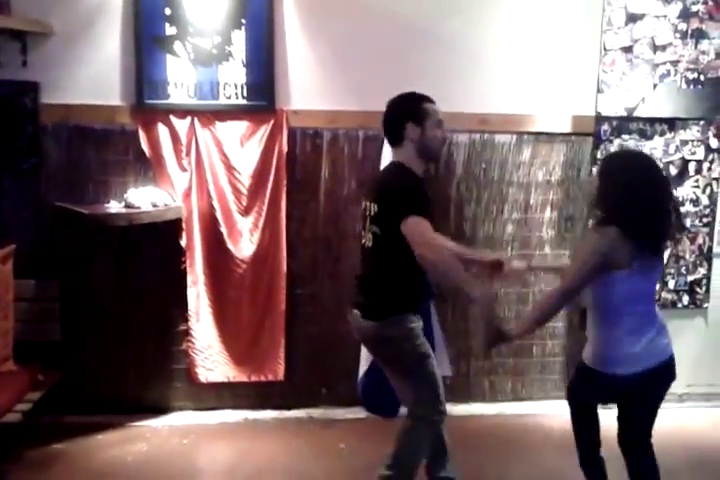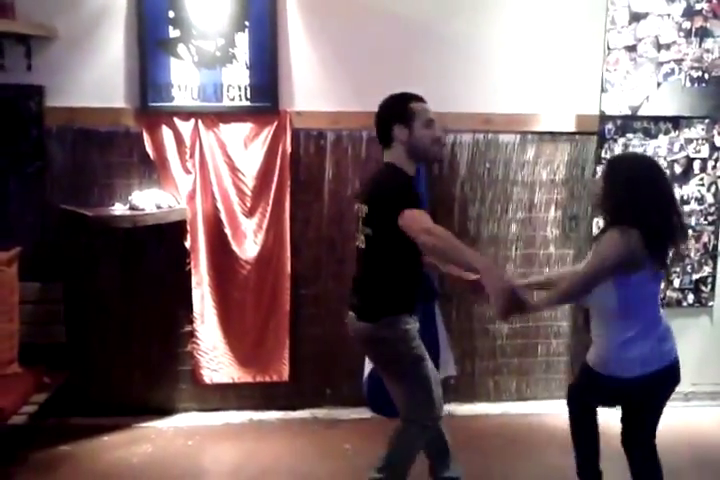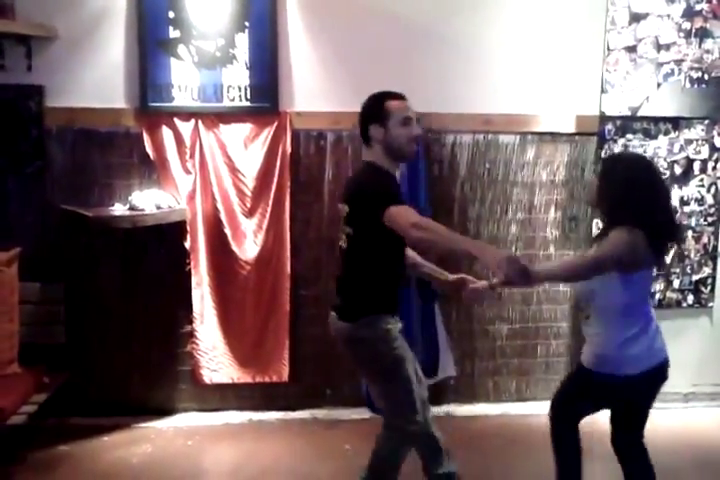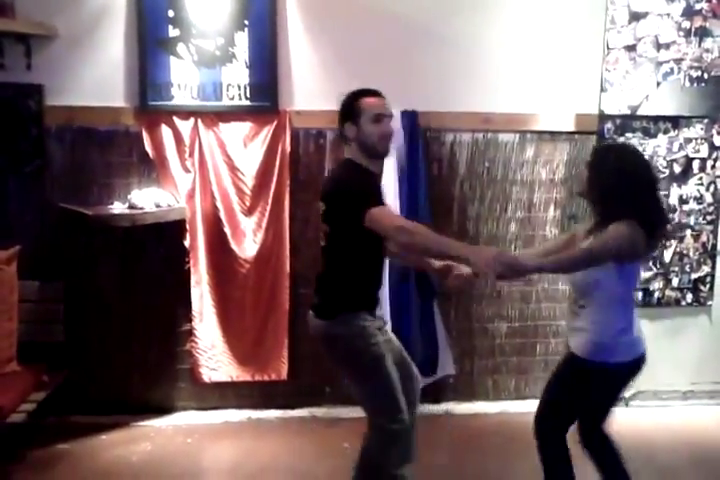
dt=0.1s
person 1, frame 1
left shoulder: (394, 182)
right shoulder: (404, 185)
left elbow: (427, 242)
right elbow: (427, 249)
left wrist: (479, 258)
right wrist: (482, 295)
left hip: (375, 313)
right hip: (390, 320)
left knee: (427, 399)
right knee: (428, 408)
person 1, frame 2
left shoulder: (386, 183)
right shoulder: (395, 186)
left elbow: (418, 243)
right elbow: (427, 234)
left wrist: (466, 271)
right wrist: (489, 271)
left hip: (372, 315)
right hip: (385, 321)
left knee: (424, 401)
right knee: (422, 411)
person 1, frame 3
left shoulder: (377, 182)
right shoulder: (371, 184)
left elbow: (396, 247)
right elbow: (417, 229)
left wrist: (441, 277)
right wrist: (486, 252)
left hip: (375, 316)
right hip: (366, 322)
left knee: (414, 396)
right knee: (406, 417)
person 1, frame 4
left shoulder: (361, 179)
right shoulder: (350, 182)
left elbow: (384, 241)
right elbow: (399, 232)
left wrist: (433, 265)
right wrist: (471, 254)
left hip: (358, 314)
right hip: (344, 320)
left knee: (407, 385)
right knee: (390, 417)
person 2, frame 1
left shoulder: (605, 238)
right shoulder: (647, 239)
left elbow: (564, 293)
left wrist: (517, 331)
right wrist: (536, 268)
left hip: (610, 366)
right hip: (659, 362)
left knee: (579, 397)
right knee: (636, 441)
person 2, frame 2
left shoulder: (621, 239)
right shoulder: (650, 241)
left elbow: (582, 282)
right elbow: (581, 273)
left wrist: (532, 304)
right wrist: (525, 282)
left hip: (615, 369)
right hip: (663, 365)
left knee: (578, 400)
right knee: (640, 442)
person 2, frame 3
left shoulder: (627, 240)
right shoulder: (615, 238)
left elbow: (582, 268)
right elbow: (564, 265)
left wrist: (534, 274)
right wrist: (496, 280)
left hip: (610, 366)
right hip: (651, 363)
left knee: (562, 415)
right knee: (629, 441)
person 2, frame 4
left shoulder: (626, 232)
right shoulder: (593, 230)
left elbow: (576, 259)
right elbow: (541, 252)
left wrist: (523, 266)
left hip: (600, 356)
right hip: (623, 354)
left knee: (548, 424)
right knee: (589, 429)
